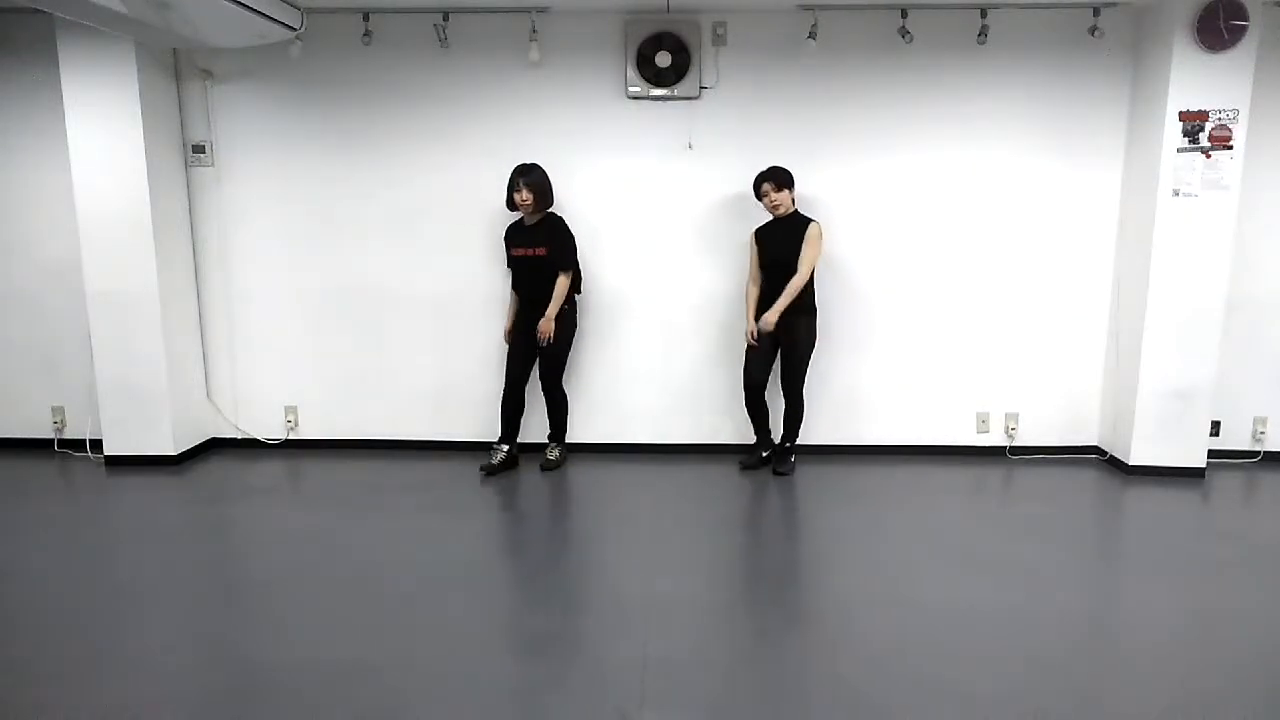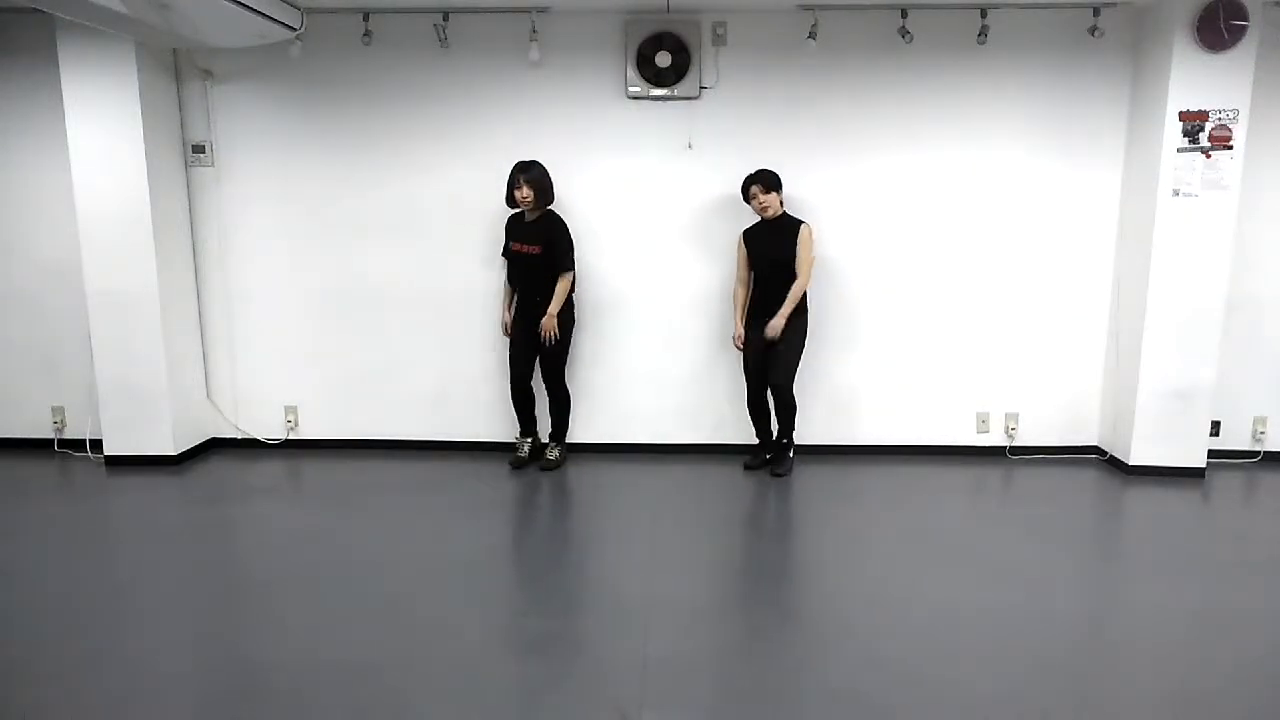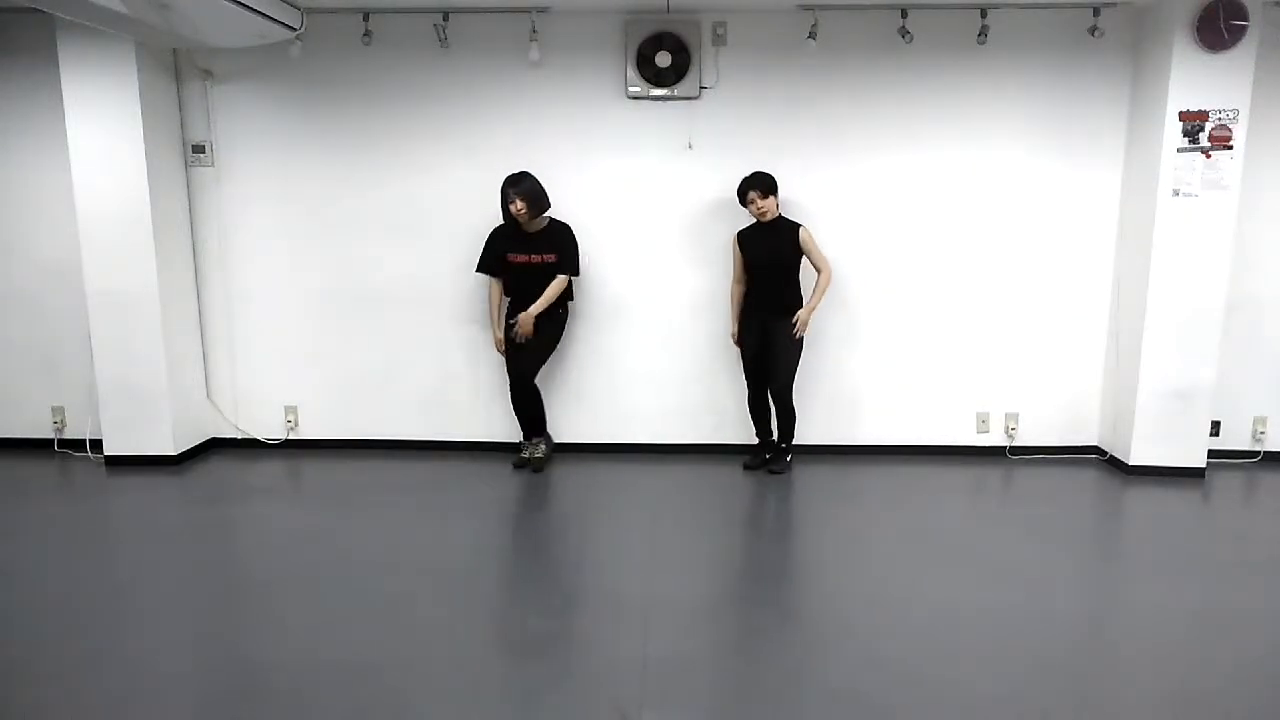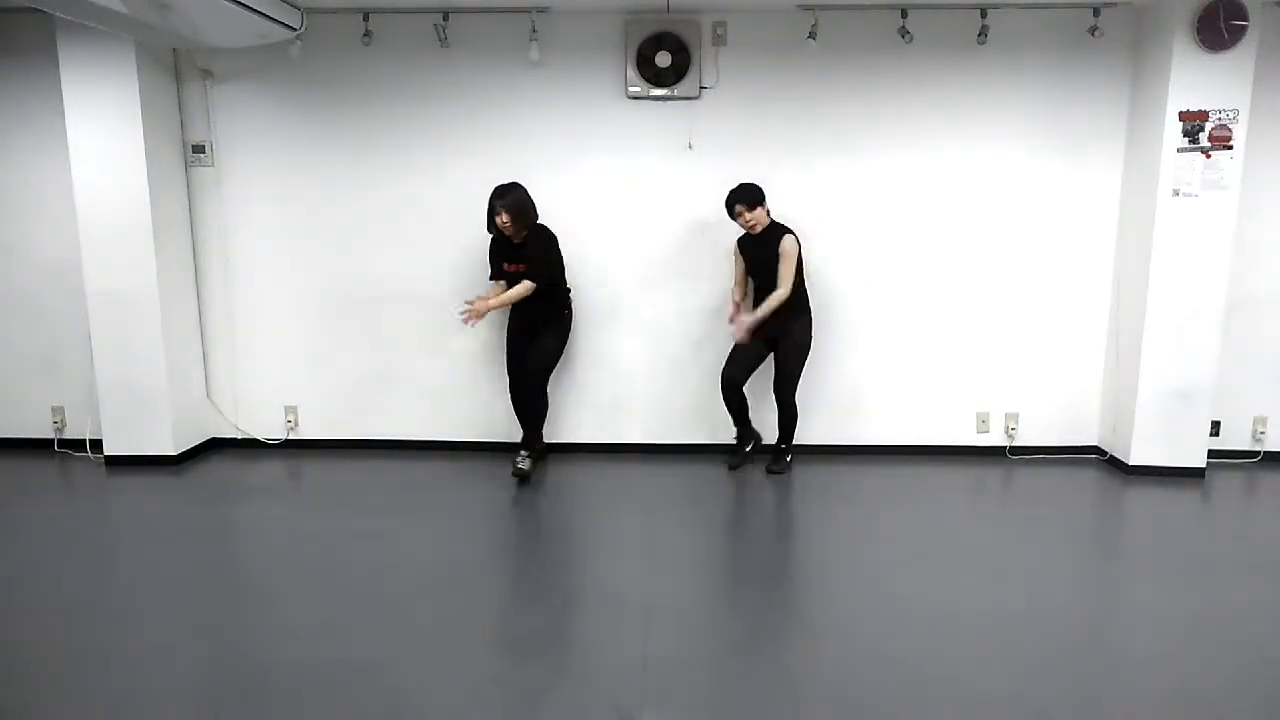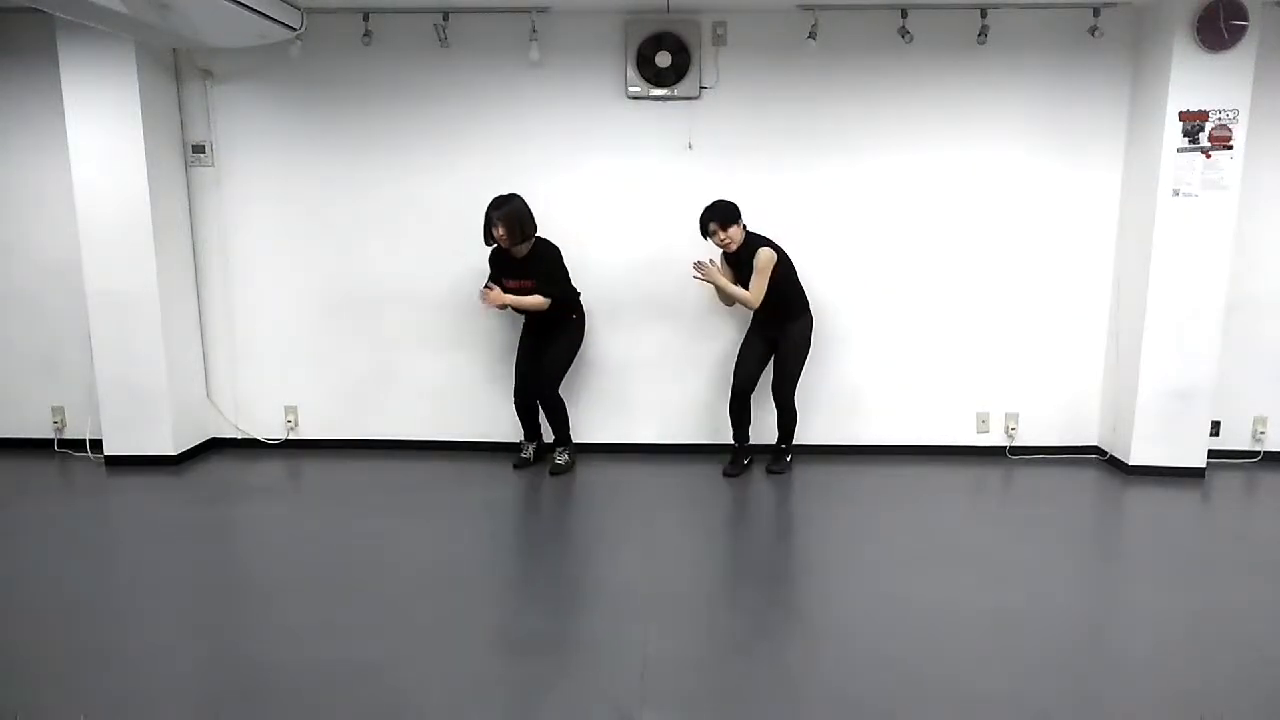
dt=0.3s
person 1, frame 1
left shoulder: (556, 227)
right shoulder: (513, 232)
left elbow: (565, 275)
left wrist: (550, 317)
right wrist: (511, 319)
left hip: (557, 315)
right hip: (526, 315)
left knee: (551, 381)
right knee: (514, 381)
left ankle: (556, 444)
right ankle: (505, 447)
person 1, frame 2
left shoulder: (554, 225)
right shoulder: (513, 225)
left elbow: (566, 274)
left wrist: (552, 315)
right wrist: (506, 309)
left hip: (555, 313)
right hip: (524, 311)
left knee: (553, 379)
right knee: (518, 378)
left ankle: (557, 444)
right ankle: (528, 439)
person 1, frame 3
left shoulder: (560, 233)
right shoulder: (501, 236)
left elbow: (563, 279)
right elbow: (496, 282)
left wrist: (532, 313)
right wrist: (496, 327)
left hip: (549, 316)
right hip: (516, 315)
left knee: (524, 375)
right knee: (516, 383)
left ankle: (540, 438)
right ankle: (529, 440)
person 1, frame 4
left shoulder: (543, 239)
right shoulder: (498, 244)
left elbow: (529, 285)
right elbow: (499, 283)
left wrist: (489, 305)
right wrist: (483, 305)
left hip: (554, 318)
right hip: (522, 318)
left knee: (535, 380)
right knee: (517, 384)
left ankle: (529, 450)
right ankle: (532, 442)
person 1, frame 5
left shoulder: (546, 253)
right shoulder: (498, 257)
left elbow: (544, 300)
right elbow: (499, 295)
left wrist: (506, 298)
right wrist: (495, 300)
left hip: (567, 323)
right hip: (534, 325)
left knee: (546, 387)
right knee: (523, 390)
left ankle: (563, 447)
right ankle: (532, 442)
person 2, frame 1
left shoulder: (809, 228)
right shoulder: (760, 234)
left elbow: (802, 274)
right elbow: (754, 280)
left wrist: (777, 312)
right wrist: (750, 319)
left hip: (799, 319)
right hip: (765, 318)
left knee: (792, 389)
right knee: (752, 384)
left ankle: (787, 449)
right ankle: (764, 446)
person 2, frame 2
left shoulder: (799, 230)
right shoulder: (748, 236)
left elbow: (802, 278)
right elbow: (742, 283)
left wrist: (782, 317)
right wrist: (738, 323)
left hip: (788, 320)
right hip: (756, 321)
left knee: (781, 385)
right knee: (755, 389)
left ankle: (785, 447)
right ankle: (765, 445)
person 2, frame 3
left shoulder: (797, 232)
right shoulder: (742, 238)
left elbow: (825, 272)
left wrist: (808, 309)
right wrist: (735, 322)
left hip: (786, 321)
right hip: (752, 321)
left knee: (781, 389)
right knee: (755, 389)
left ankle: (784, 449)
right ankle: (764, 445)
person 2, frame 4
left shoulder: (785, 239)
right shoulder: (742, 244)
left elbow: (784, 289)
left wrist: (752, 319)
right wrist: (736, 306)
left hip: (793, 322)
right hip: (760, 322)
left knee: (784, 391)
right knee: (730, 379)
left ankle: (784, 449)
right ankle: (746, 437)
person 2, frame 5
left shoulder: (763, 251)
right shoulder: (729, 256)
left elbow: (753, 300)
right elbow: (729, 300)
left wrist: (719, 279)
right wrist: (715, 281)
left hip: (794, 324)
right hip: (762, 324)
left knee: (782, 393)
right knee: (740, 387)
left ankle: (784, 450)
right ankle: (741, 450)
